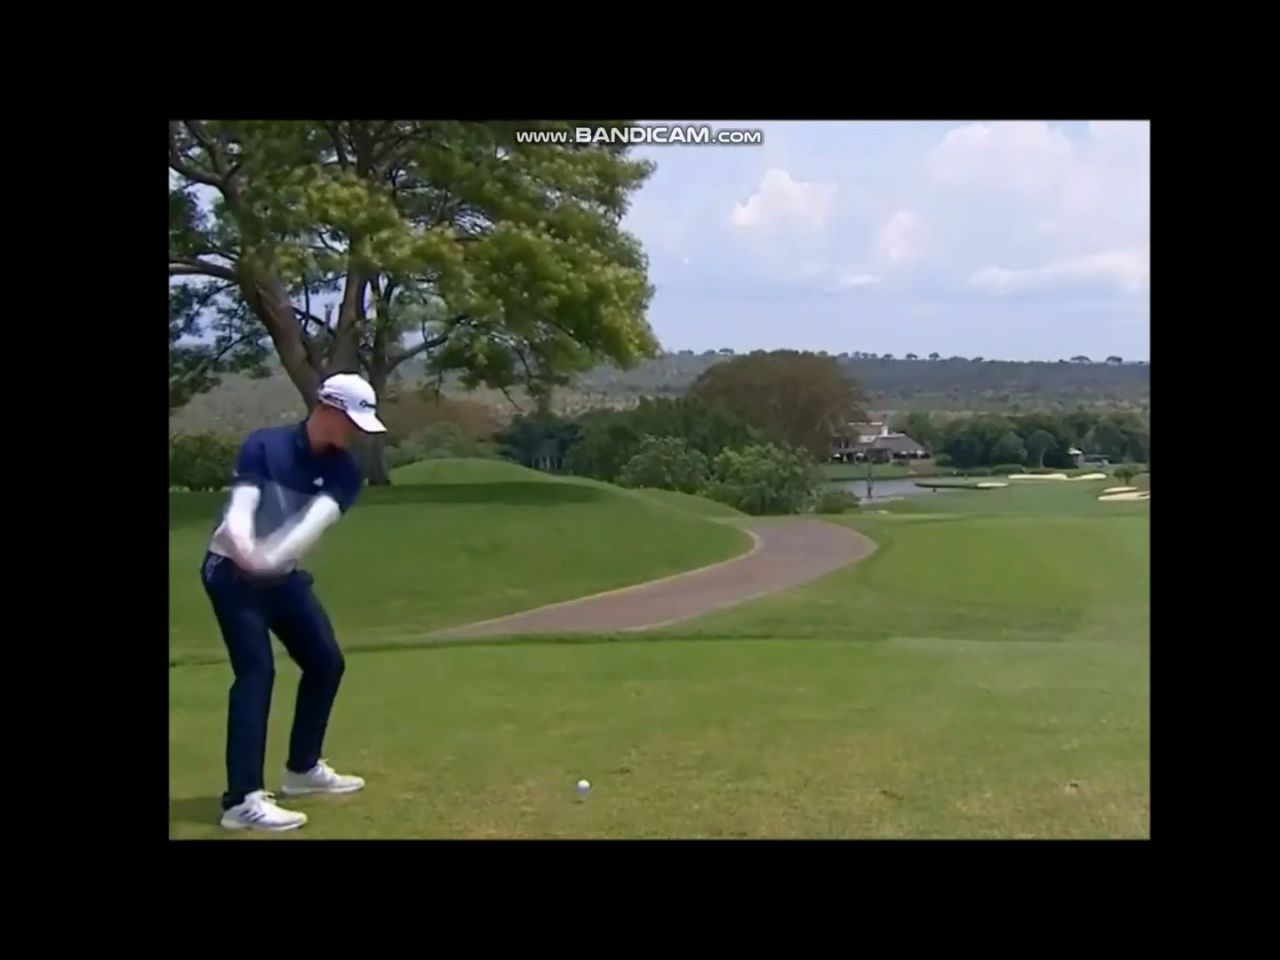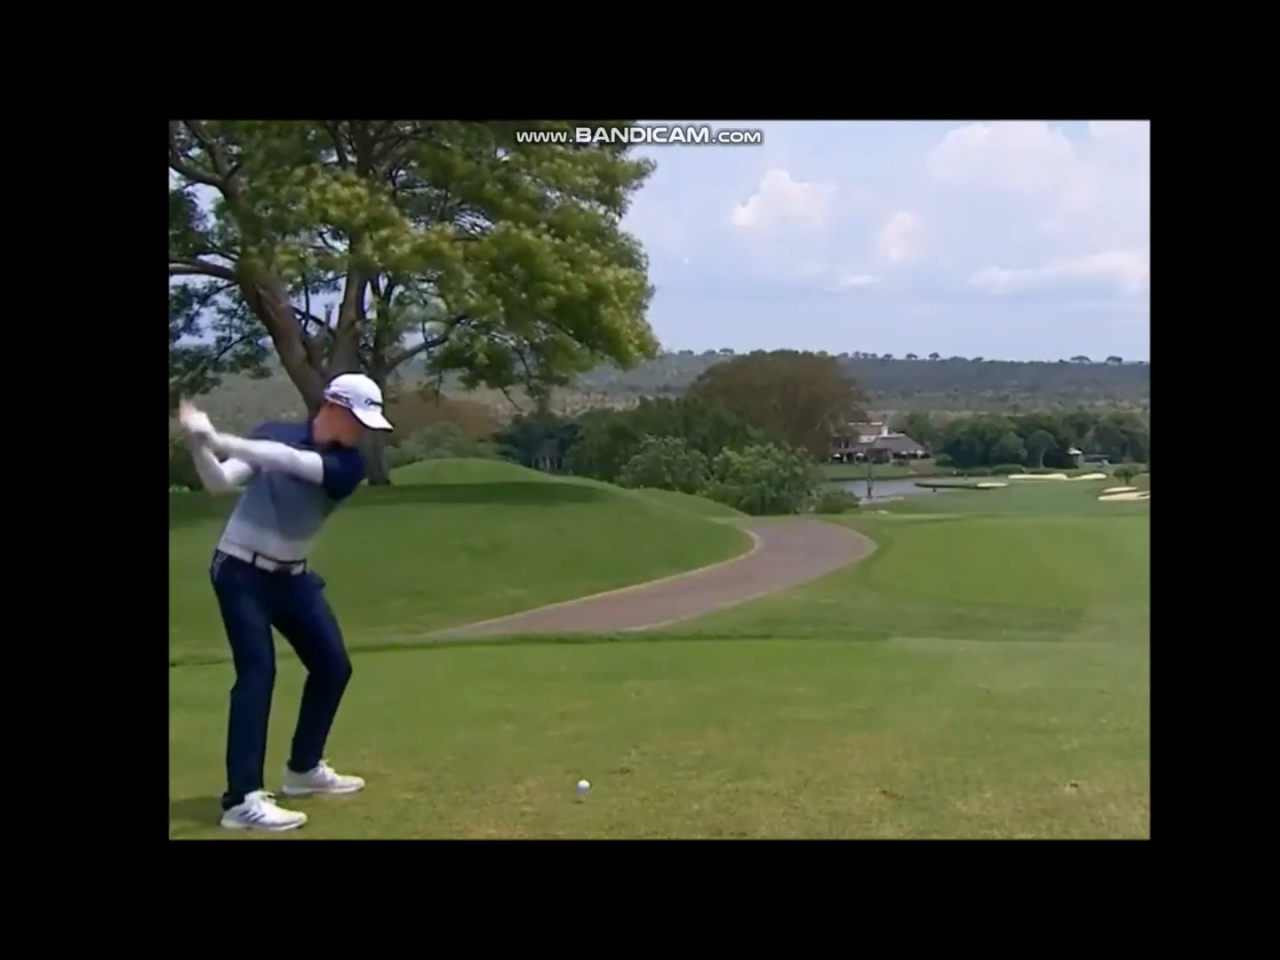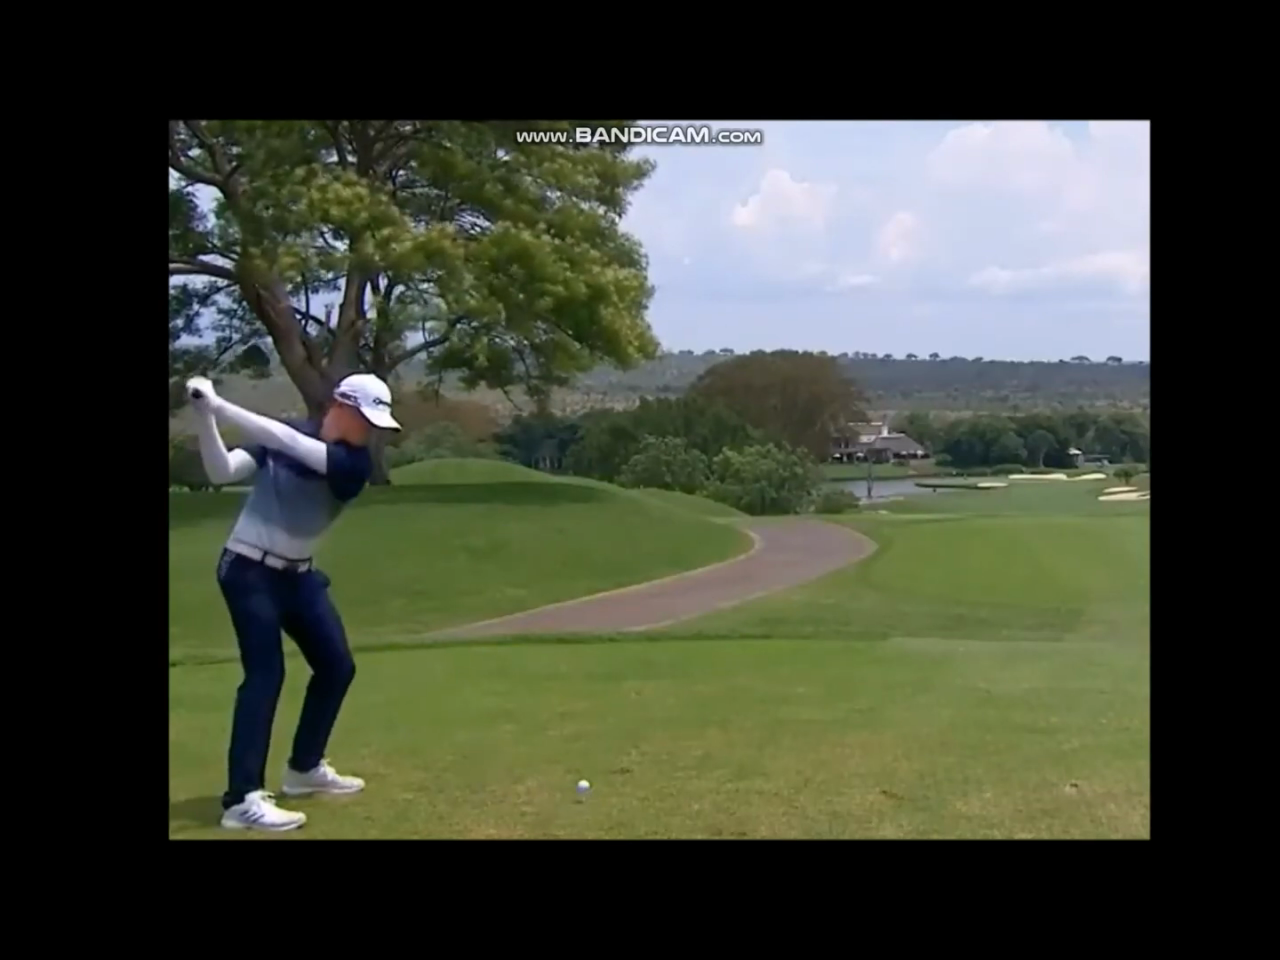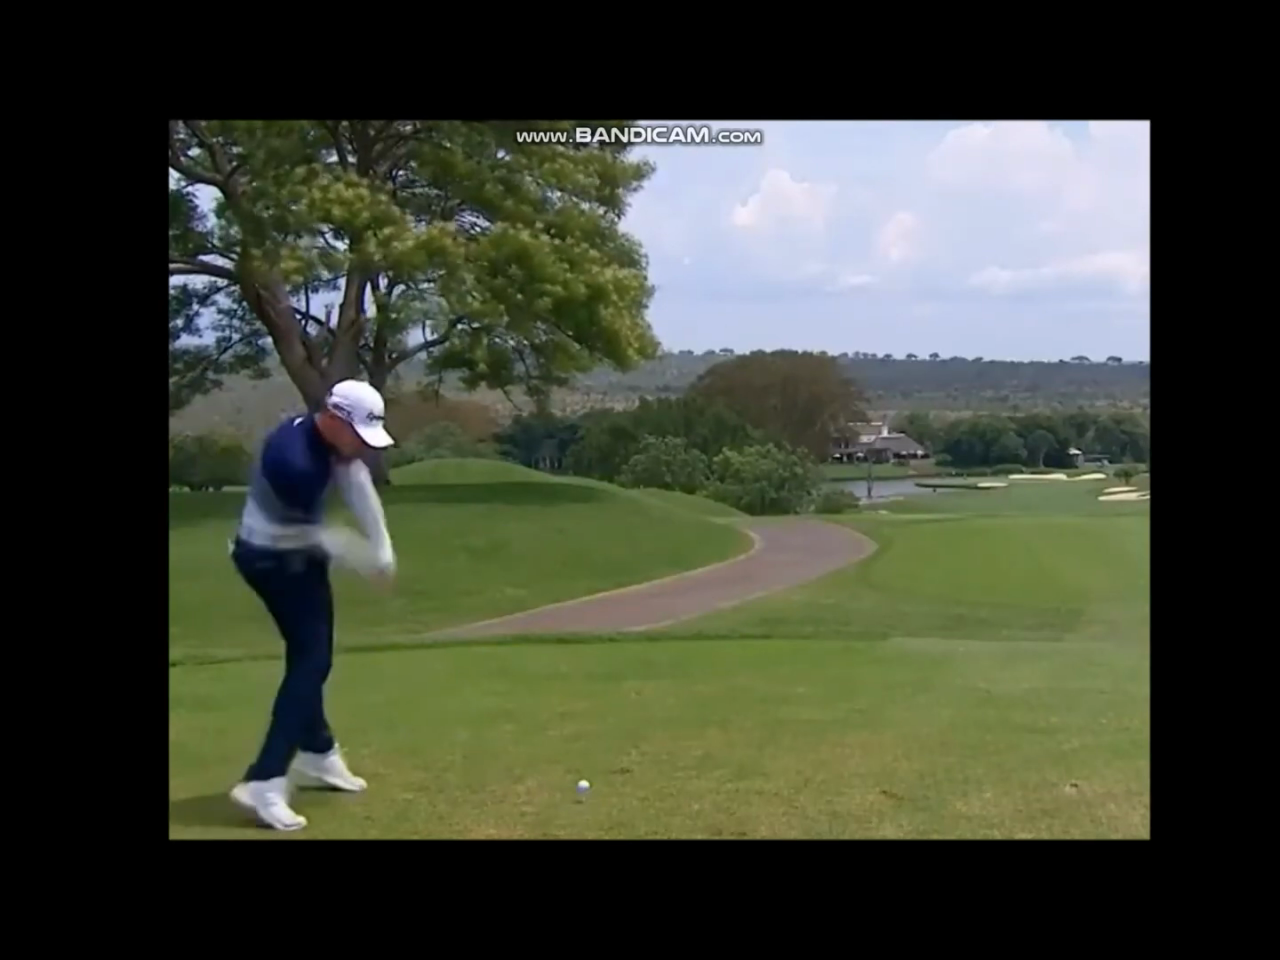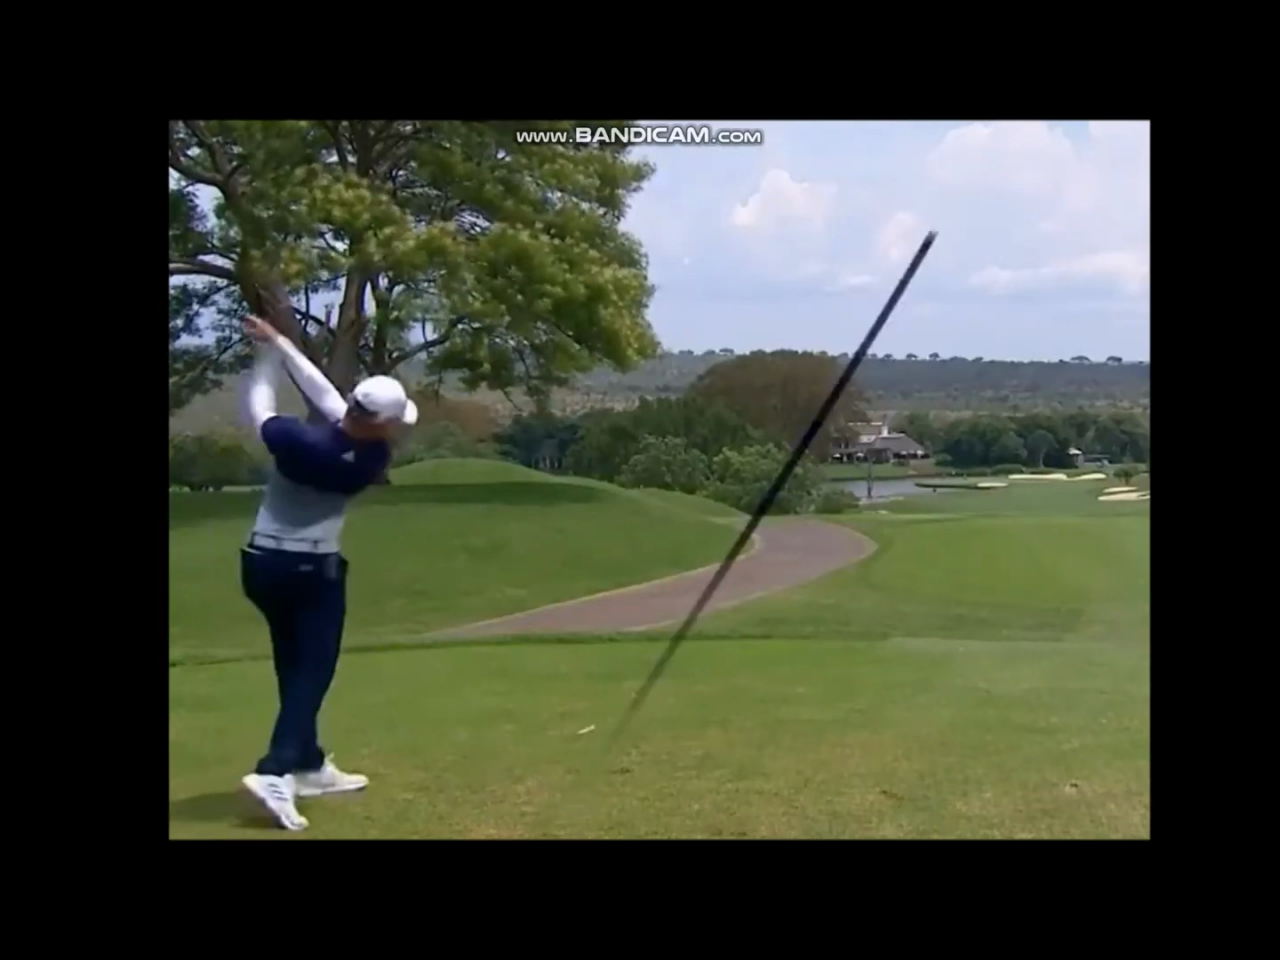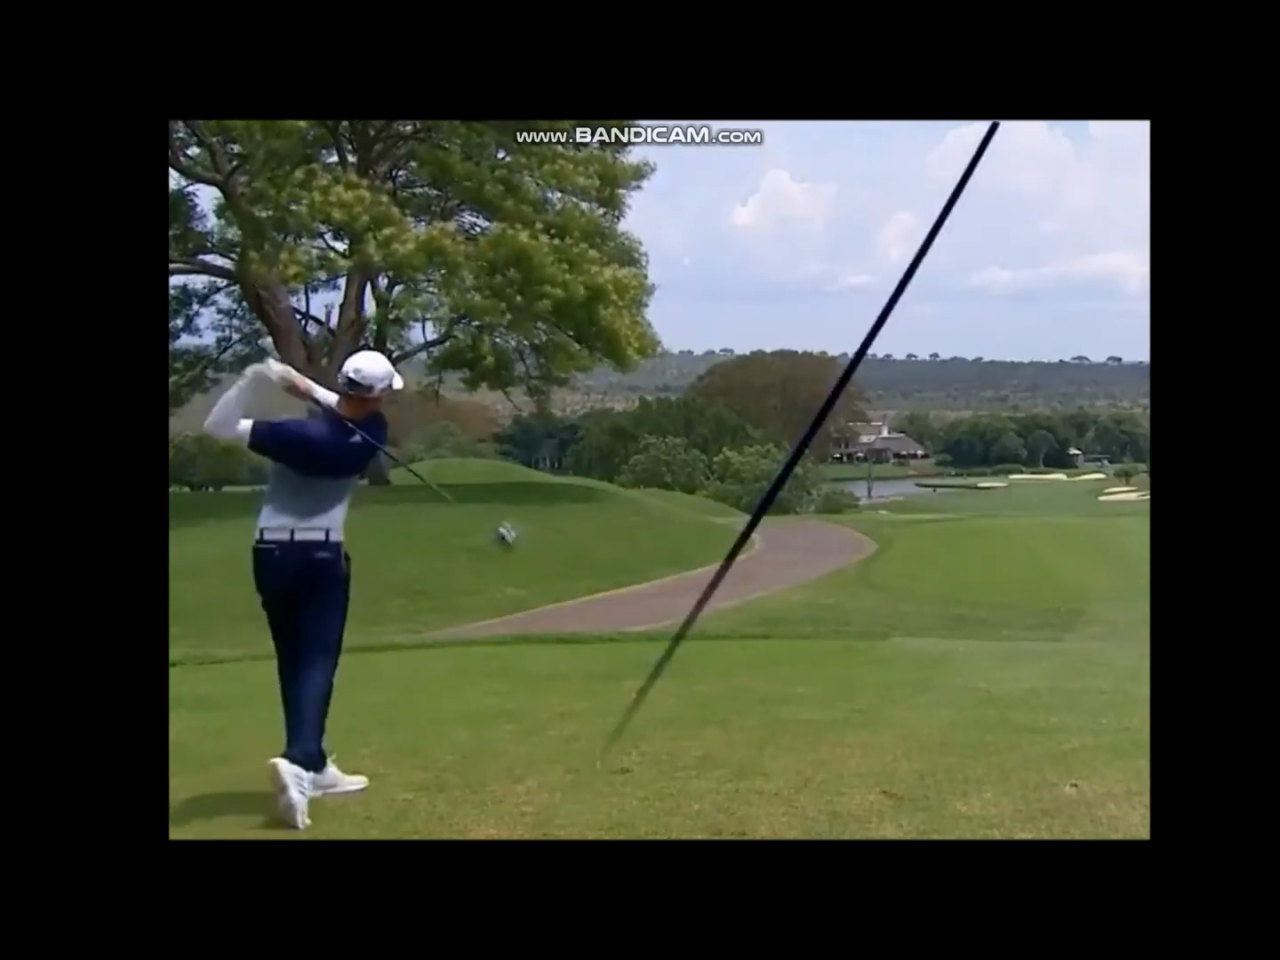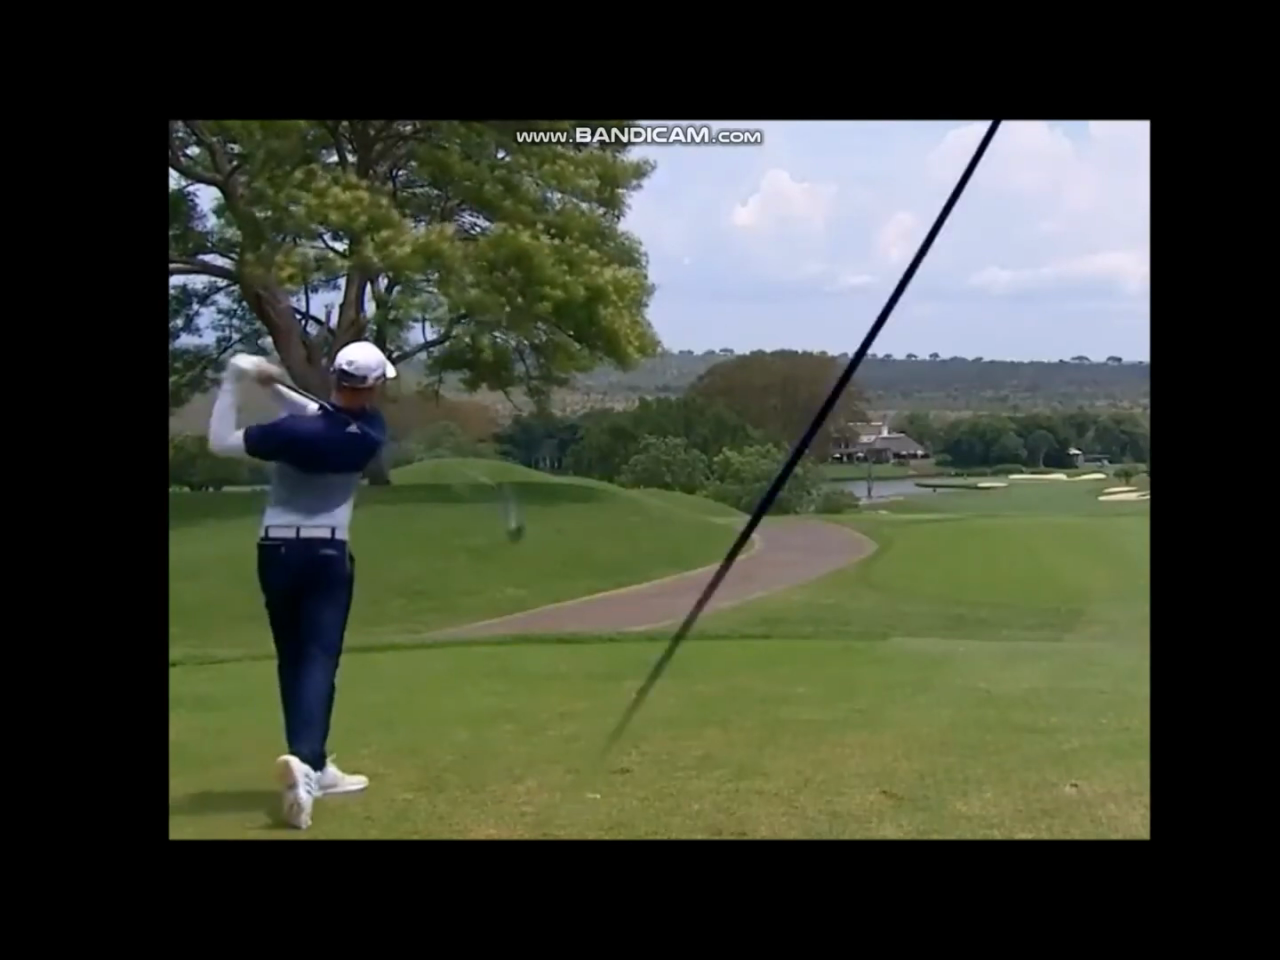
dt=0.2s
person 1, frame 1
left shoulder: (345, 471)
right shoulder: (264, 445)
left elbow: (315, 523)
right elbow: (240, 508)
left wrist: (270, 556)
right wrist: (241, 546)
left hip: (283, 574)
right hip: (232, 570)
left knee: (326, 662)
right knee: (256, 672)
left ankle: (304, 768)
right ankle: (243, 799)
person 1, frame 2
left shoulder: (348, 465)
right shoulder: (272, 434)
left elbow: (289, 461)
right elbow: (220, 478)
left wrist: (215, 438)
right wrist: (201, 443)
left hip: (293, 575)
right hip: (240, 571)
left knee: (333, 666)
right knee: (257, 673)
left ankle: (304, 768)
right ankle: (242, 799)
person 1, frame 3
left shoulder: (355, 462)
right shoulder: (282, 435)
left elbow: (290, 444)
right elbow: (222, 471)
left wrist: (219, 406)
right wrist: (205, 415)
left hip: (298, 574)
right hip: (248, 570)
left knee: (337, 666)
right knee: (265, 673)
left ankle: (305, 767)
right ankle: (242, 799)
person 1, frame 4
left shoulder: (337, 440)
right shoulder: (291, 458)
left elbow: (361, 489)
right elbow: (316, 536)
left wrist: (381, 546)
right wrist: (368, 562)
left hip: (287, 555)
right hip: (275, 558)
left knee: (311, 655)
right knee: (310, 661)
left ankle: (315, 752)
right ankle: (264, 782)
person 1, frame 5
left shoulder: (298, 441)
right shoulder: (371, 458)
left elbow: (256, 411)
right elbow: (334, 409)
left wrist: (273, 348)
right wrist: (281, 345)
left hip: (261, 563)
right hip: (313, 568)
left knee: (299, 657)
right knee: (312, 669)
left ankle: (307, 766)
right ankle: (275, 773)
person 1, frame 6
left shoulder: (299, 435)
right shoulder: (372, 434)
left elbow: (218, 427)
right elbow: (345, 411)
left wrist: (256, 376)
right wrist: (304, 383)
left hip: (271, 556)
right hip: (322, 559)
left knee: (292, 663)
right knee: (317, 664)
left ankle: (313, 767)
right ankle: (299, 762)
person 1, frame 7
left shoulder: (295, 432)
right shoulder: (370, 433)
left elbow: (220, 442)
left wrist: (237, 377)
right wrist: (278, 386)
left hip: (276, 553)
right hip: (328, 556)
left knee: (292, 660)
right knee: (319, 660)
left ankle: (312, 767)
right ankle: (306, 759)
